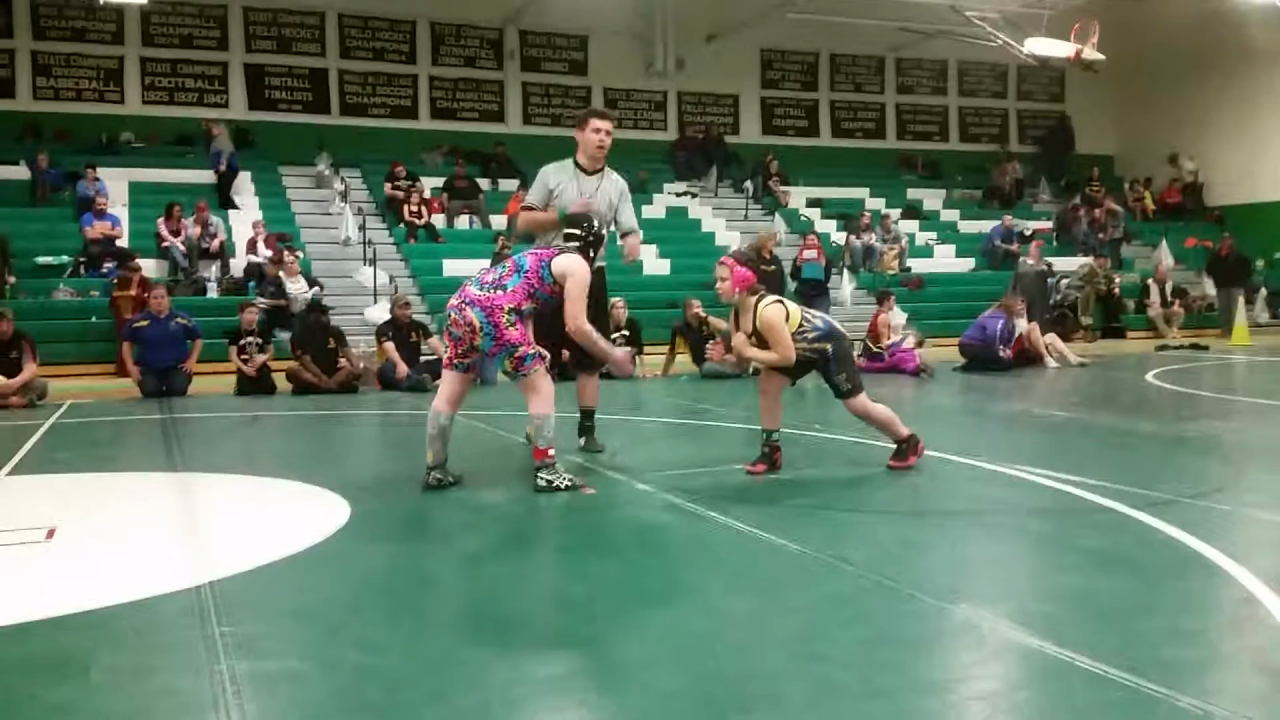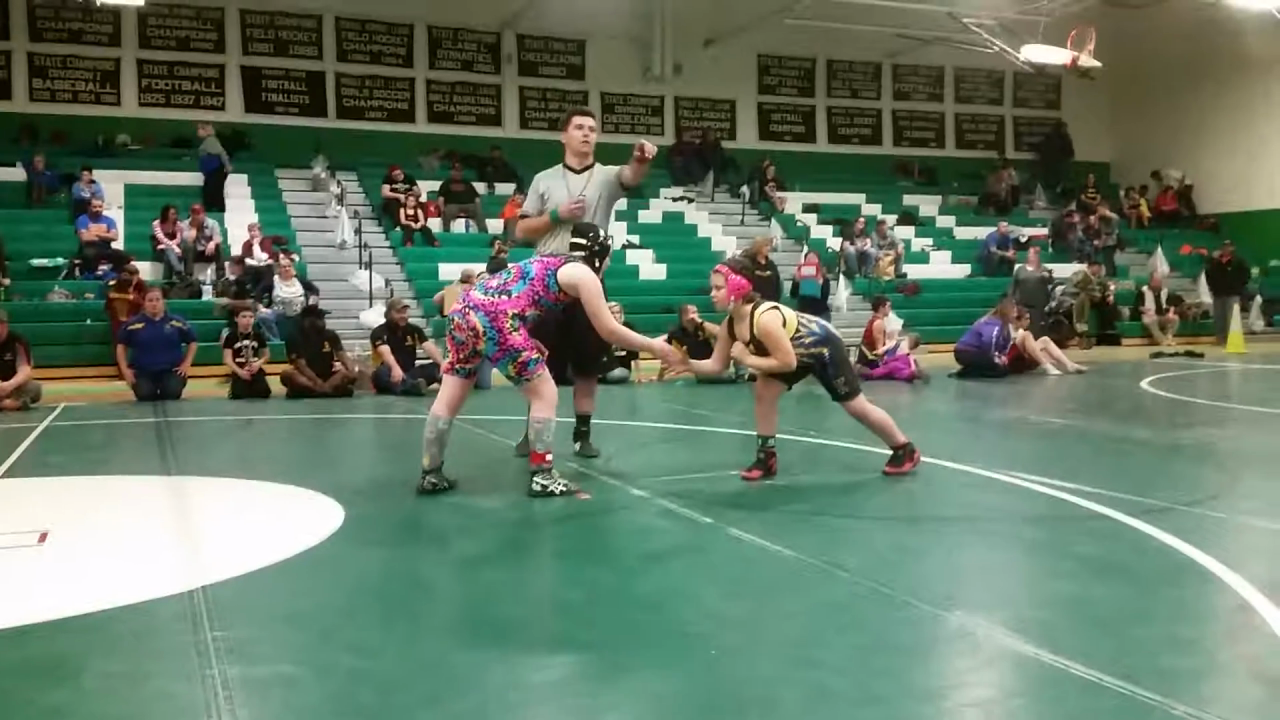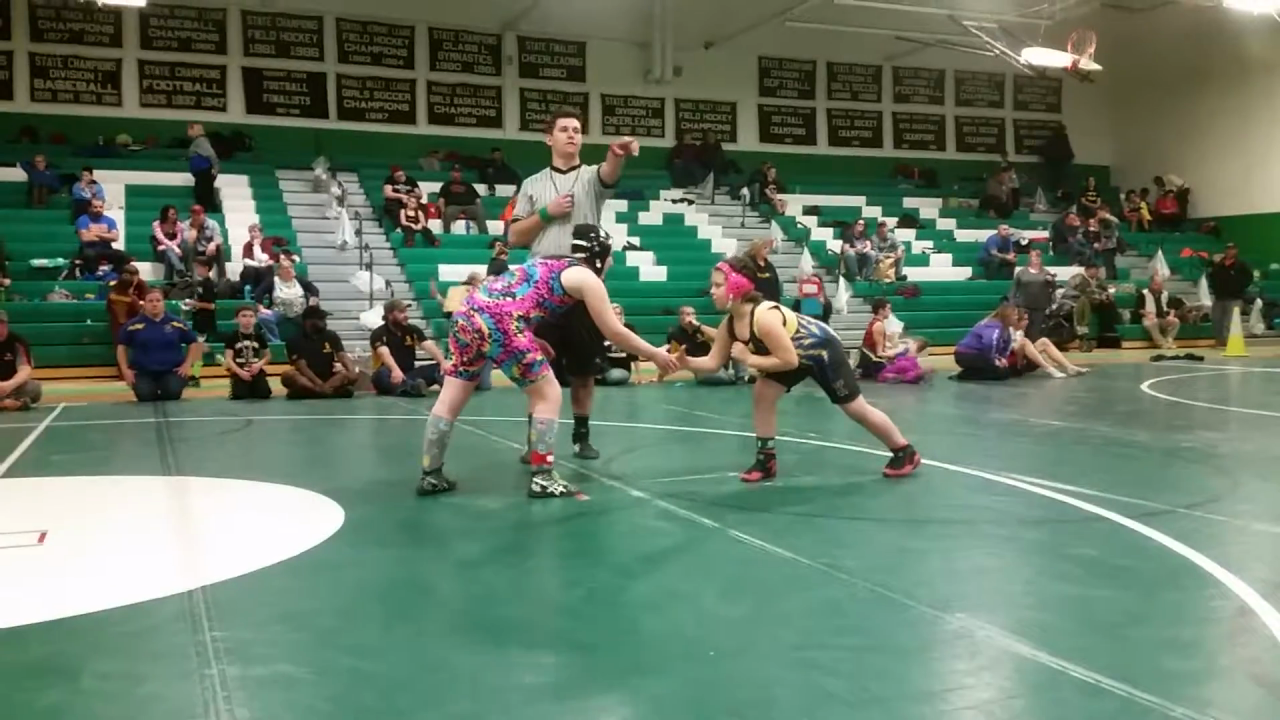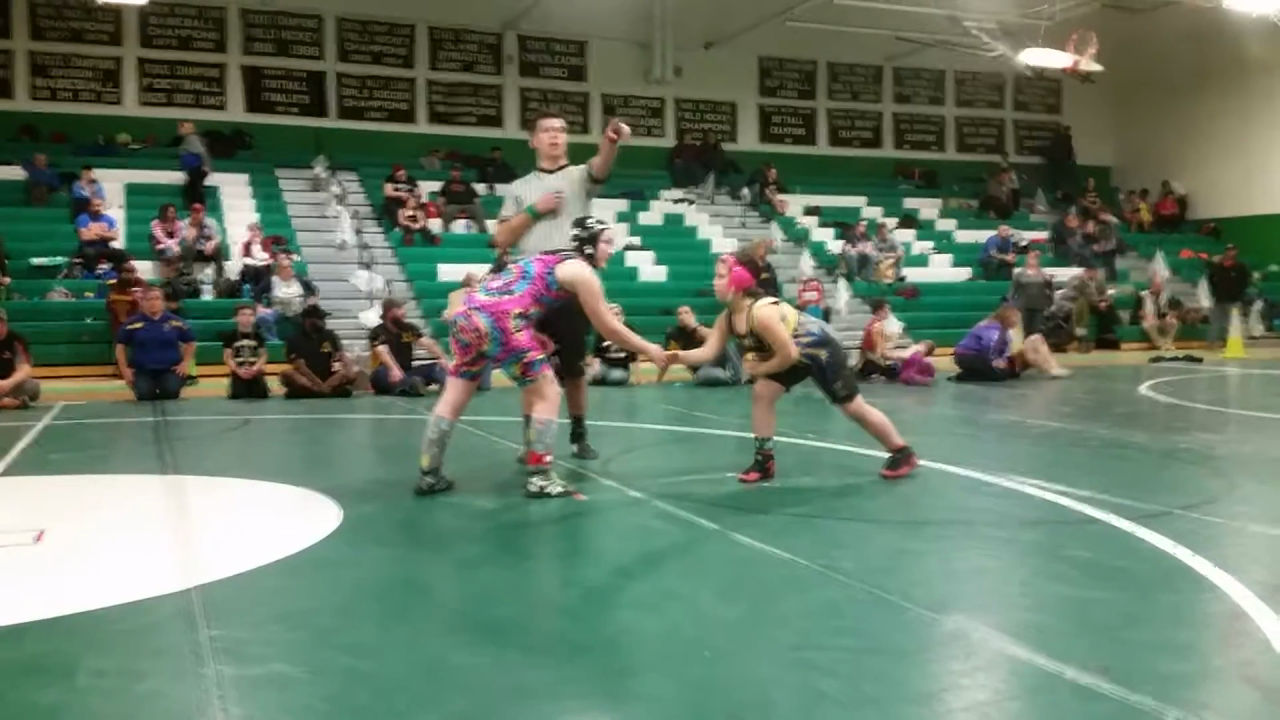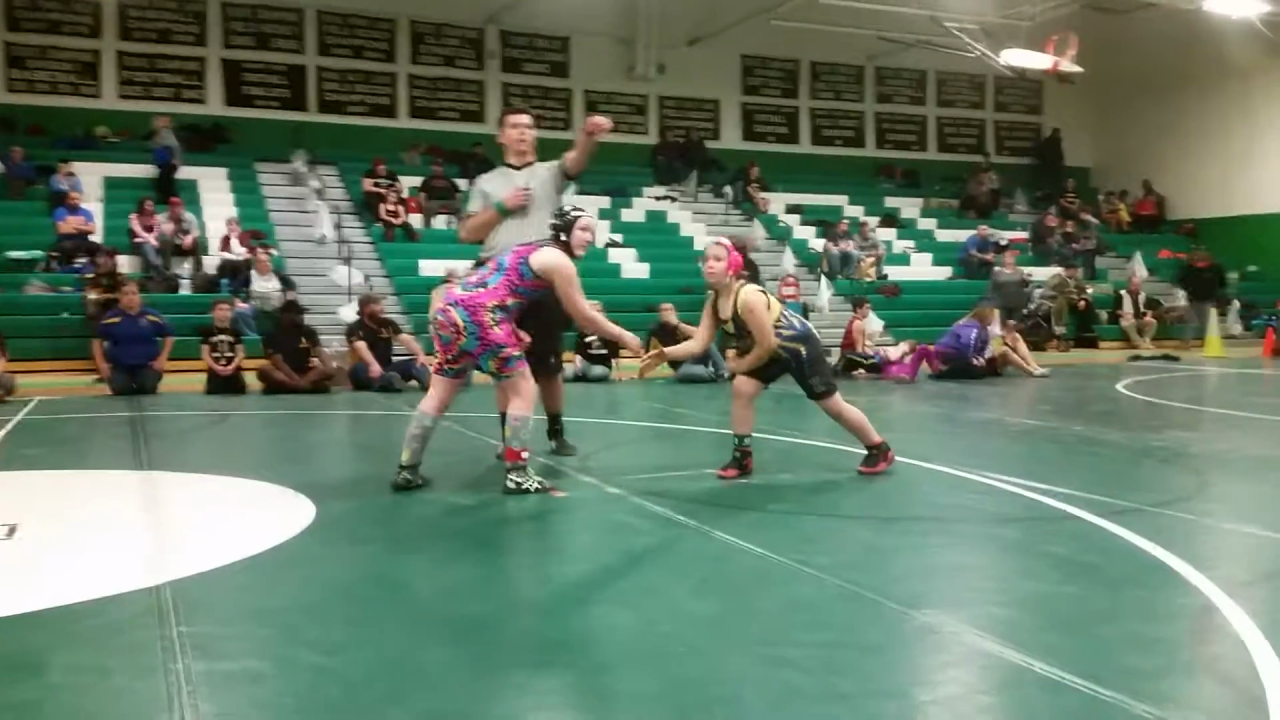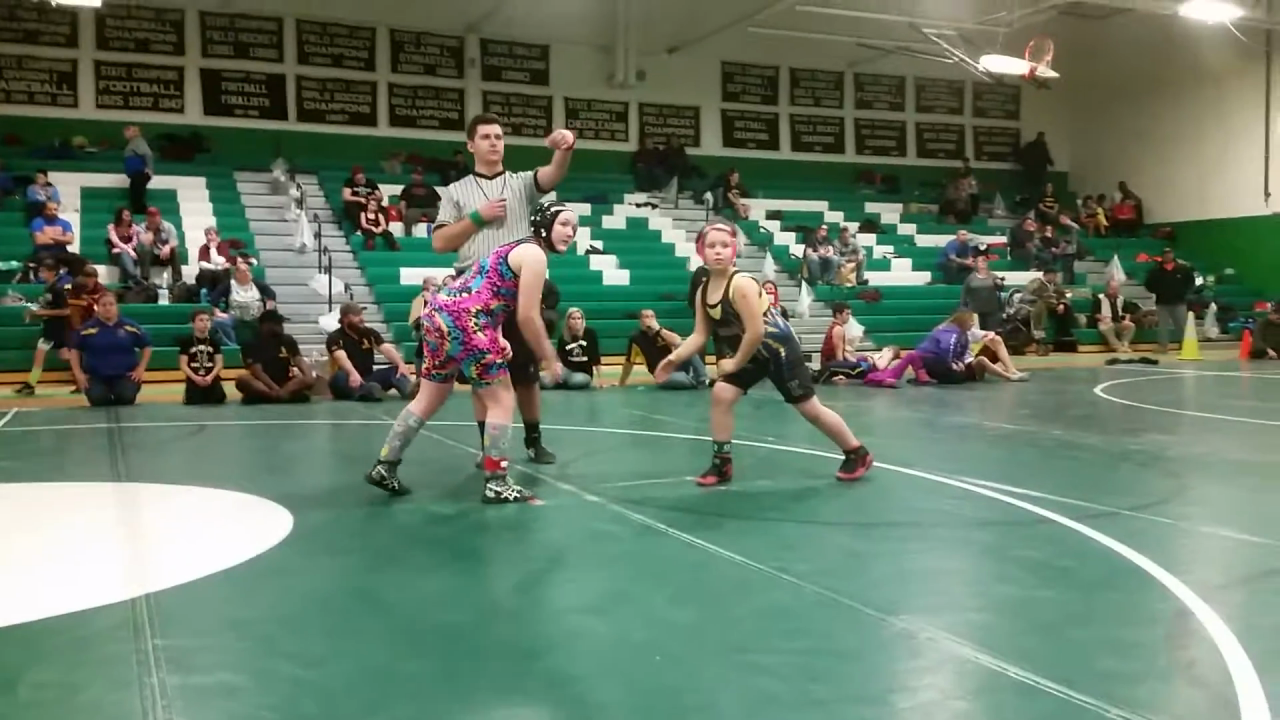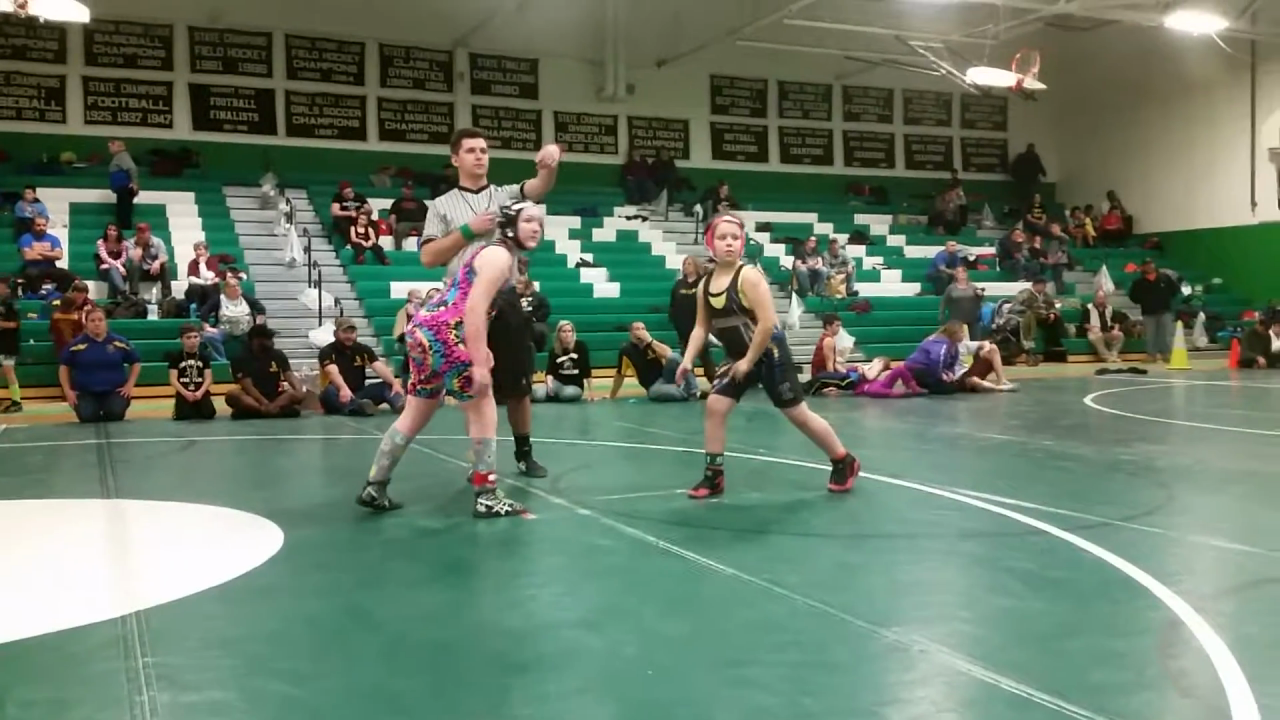
dt=0.3s
person 1, frame 1
left shoulder: (616, 185)
right shoulder: (551, 174)
left elbow: (629, 232)
right elbow: (523, 222)
left wrist: (632, 249)
right wrist: (564, 214)
left hip: (590, 277)
left knee: (590, 359)
left ankle: (586, 429)
person 1, frame 2
left shoulder: (606, 177)
right shoulder: (543, 180)
left elbow: (631, 176)
right elbow: (521, 232)
left wrist: (640, 158)
right wrist: (555, 215)
left knee: (587, 366)
right knee: (541, 362)
left ankle: (582, 435)
person 1, frame 3
left shoulder: (593, 177)
right shoulder: (533, 184)
left elbow: (611, 171)
right elbow: (514, 237)
left wrist: (618, 152)
right wrist: (546, 213)
left knee: (583, 368)
left ankle: (581, 436)
person 1, frame 4
left shoulder: (579, 177)
right shoulder: (519, 187)
left elbow: (602, 165)
right elbow: (501, 238)
left wrist: (611, 140)
right wrist: (533, 211)
left knee: (573, 366)
left ankle: (579, 435)
right ankle: (532, 439)
person 1, frame 5
left shoulder: (549, 174)
right shoulder: (486, 182)
left elbow: (576, 160)
right elbow: (467, 233)
left wrist: (589, 134)
right wrist: (501, 207)
left knee: (549, 363)
left ankle: (556, 432)
person 1, frame 6
left shoulder: (521, 183)
right shoulder: (456, 191)
left elbow: (554, 174)
right elbow: (440, 243)
left wrist: (564, 149)
right wrist: (477, 217)
left knee: (526, 369)
left ankle: (533, 440)
person 1, frame 7
left shoulder: (507, 196)
right shoulder: (443, 205)
left elbow: (540, 187)
right elbow: (428, 257)
left wrist: (550, 165)
right wrist: (467, 231)
left hip: (504, 301)
left knee: (517, 384)
left ankle: (524, 454)
person 2, frame 1
left shoulder: (544, 255)
right shoulder: (578, 265)
right elbow: (577, 325)
left wrist: (530, 349)
right wrist: (612, 355)
left hip: (461, 306)
right hip: (491, 315)
left knee: (450, 392)
right knee: (541, 390)
left ankle: (435, 470)
right ankle: (546, 471)
person 2, frame 2
left shoulder: (549, 263)
right shoulder: (582, 274)
right elbow: (608, 330)
left wrist: (529, 343)
right wrist: (653, 346)
left hip: (464, 310)
right hip: (495, 320)
left knee: (449, 397)
right knee: (544, 394)
left ankle: (431, 475)
right ankle: (542, 476)
person 2, frame 3
left shoulder: (550, 264)
right shoulder: (586, 277)
right elbow: (614, 332)
left wrist: (533, 342)
right wrist: (655, 354)
left hip: (468, 314)
right hip: (499, 323)
left knee: (451, 399)
right knee: (548, 396)
left ankle: (430, 475)
right ankle: (542, 478)
person 2, frame 4
left shoulder: (552, 260)
right shoulder: (582, 271)
right elbow: (607, 326)
left wrist: (536, 337)
right wrist: (648, 349)
left hip: (469, 313)
right hip: (499, 322)
left knee: (453, 398)
right knee: (547, 395)
left ankle: (428, 475)
right ankle: (540, 478)
person 2, frame 5
left shoulder: (532, 251)
right shoulder: (558, 259)
right elbow: (583, 315)
left wrist: (513, 332)
right wrist: (624, 337)
left hip: (450, 310)
right hip: (476, 318)
left knee: (439, 394)
right knee: (523, 391)
left ankle: (407, 470)
right ankle: (517, 474)
person 2, frame 6
left shoulder: (519, 249)
right shoulder: (535, 254)
right elbow: (528, 316)
left wrist: (497, 338)
right wrist: (550, 359)
left hip: (439, 316)
right hip: (462, 323)
left knee: (428, 399)
right knee: (502, 399)
left ankle: (385, 467)
right ankle: (496, 483)
person 2, frame 7
left shoulder: (492, 252)
right shoulder: (499, 256)
right elbow: (475, 310)
left wrist: (481, 349)
right wrist: (480, 364)
left hip: (424, 331)
right hip: (444, 337)
left knee: (414, 417)
right knee: (484, 413)
left ankle: (374, 487)
right ankle: (487, 497)
person 3, frame 1
left shoulder: (768, 312)
right shoulder: (736, 315)
left elbow: (787, 357)
right elbow: (743, 358)
left wrist: (748, 351)
right wrist: (723, 356)
left hip: (829, 342)
right hip: (801, 346)
left knee: (858, 404)
right knee: (767, 385)
left ankle: (909, 442)
right ankle: (771, 452)
person 3, frame 2
left shoulder: (765, 319)
right shoulder: (729, 325)
left elbow: (787, 362)
right elbow: (717, 365)
left wrist: (747, 359)
right wrist: (688, 364)
left hip: (823, 346)
right hip: (798, 351)
left knee: (856, 405)
right knee: (763, 392)
left ankle: (905, 449)
right ankle: (766, 458)
person 3, frame 3
left shoulder: (765, 318)
right shoulder: (729, 324)
left elbow: (789, 360)
right elbow: (713, 362)
left wrist: (749, 359)
right wrist: (685, 362)
left hip: (823, 350)
right hip: (797, 353)
left knee: (855, 408)
right knee: (763, 394)
left ankle: (905, 451)
right ankle: (766, 460)
person 3, frame 4
left shoulder: (763, 312)
right shoulder: (728, 318)
left elbow: (789, 354)
right elbow: (708, 352)
left wrist: (761, 368)
right wrist: (676, 356)
left hip: (821, 349)
right hip: (795, 354)
left knee: (854, 407)
right knee: (762, 393)
left ankle: (902, 453)
right ankle: (764, 461)
person 3, frame 5
left shoulder: (750, 297)
right shoulder: (714, 303)
left elbow: (767, 344)
right elbow: (698, 344)
left wrist: (742, 363)
right wrist: (665, 353)
left hip: (801, 346)
right hip: (773, 350)
left knee: (832, 404)
right knee: (741, 389)
left ankle: (879, 449)
right ankle: (742, 457)
person 3, frame 6
left shoulder: (742, 284)
right shoulder: (704, 291)
left elbow: (756, 331)
right elbow: (700, 335)
left wrist: (735, 362)
right wrist: (674, 358)
left hip: (778, 349)
right hip: (748, 353)
left knee: (808, 407)
right knee: (721, 395)
left ankle: (857, 453)
right ankle: (722, 465)
person 3, frame 7
left shoulder: (749, 276)
right shoulder: (706, 284)
left elbow: (768, 322)
right elbow: (702, 326)
left wrist: (749, 360)
right wrist: (688, 359)
left hip: (770, 354)
right hip: (739, 357)
left knee: (797, 413)
right knee: (715, 406)
left ankle: (844, 461)
right ankle: (713, 476)
